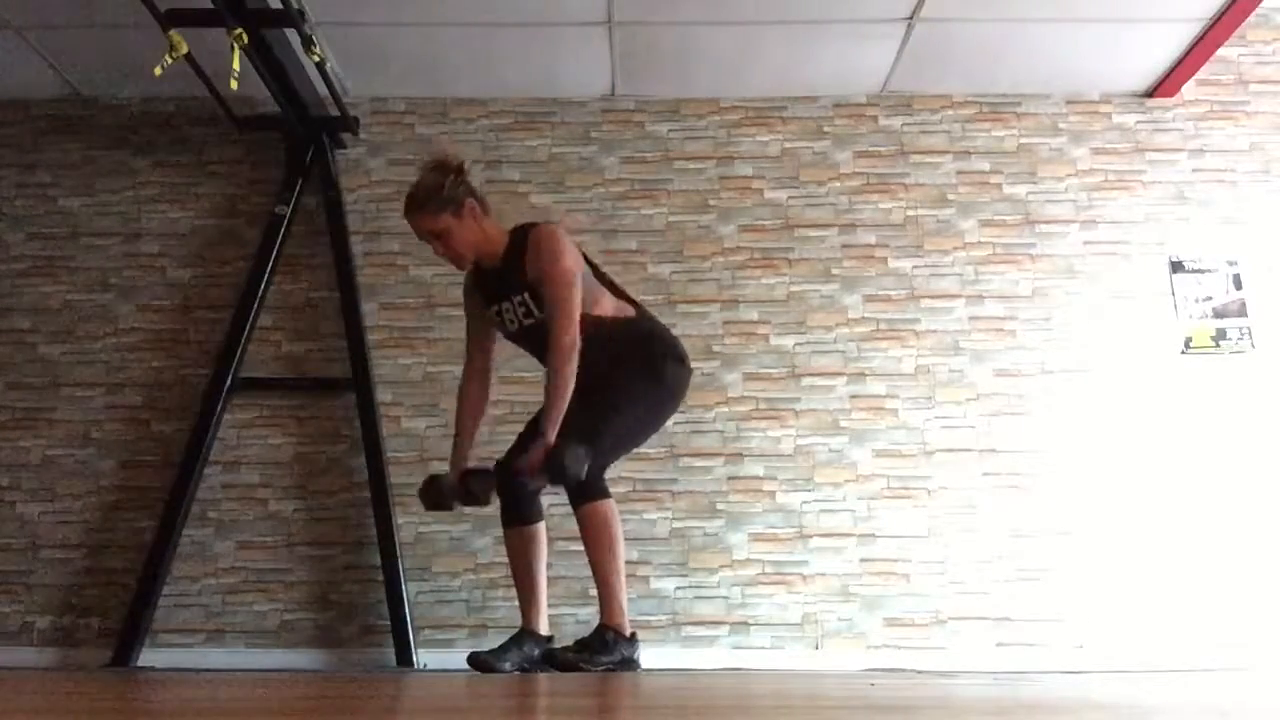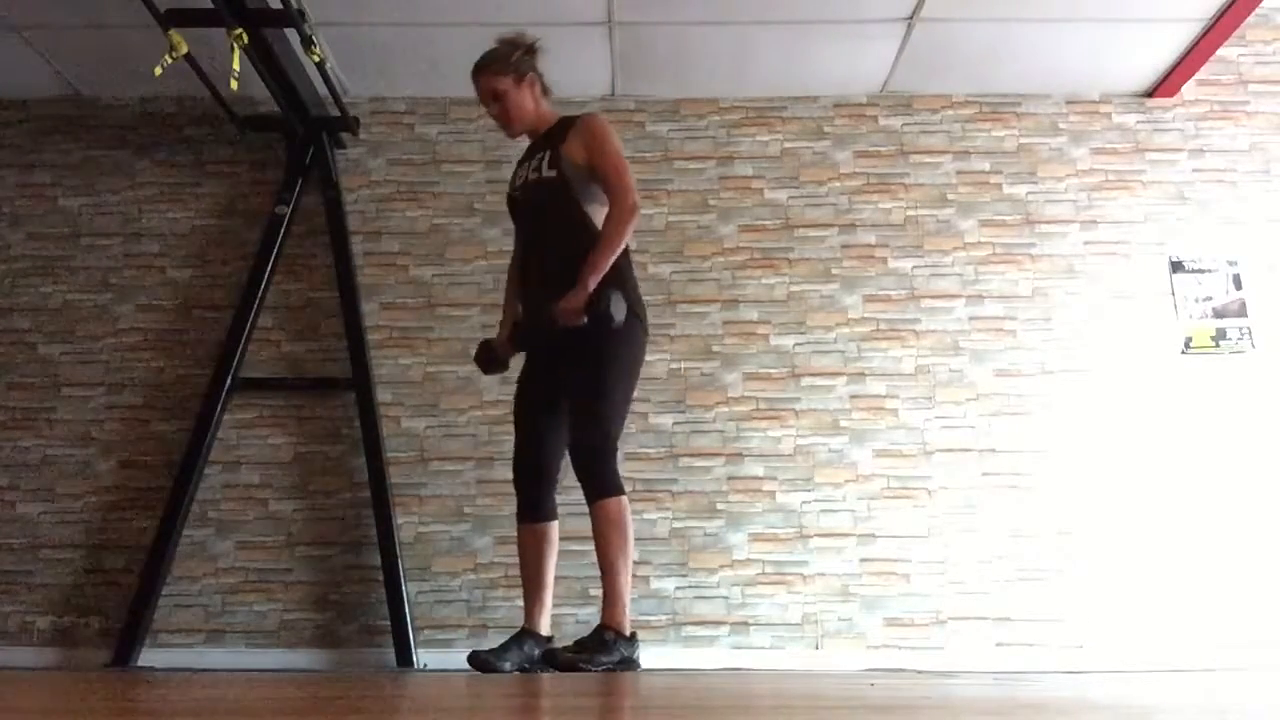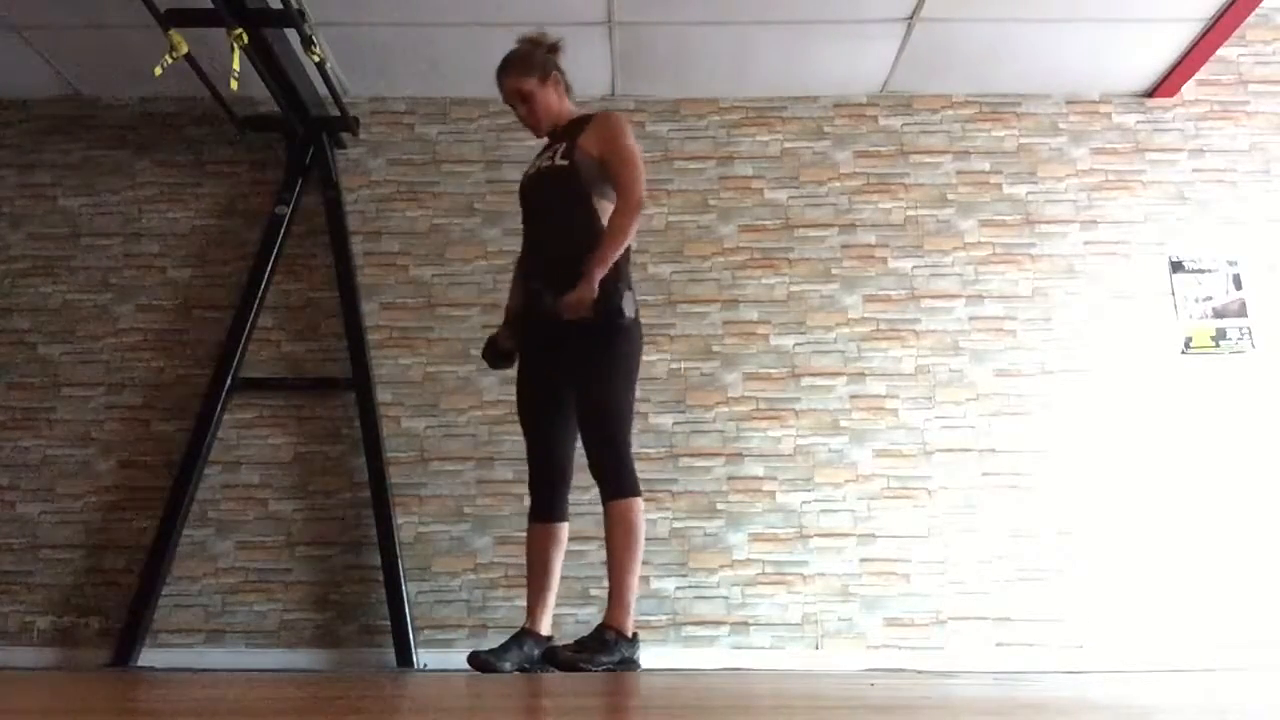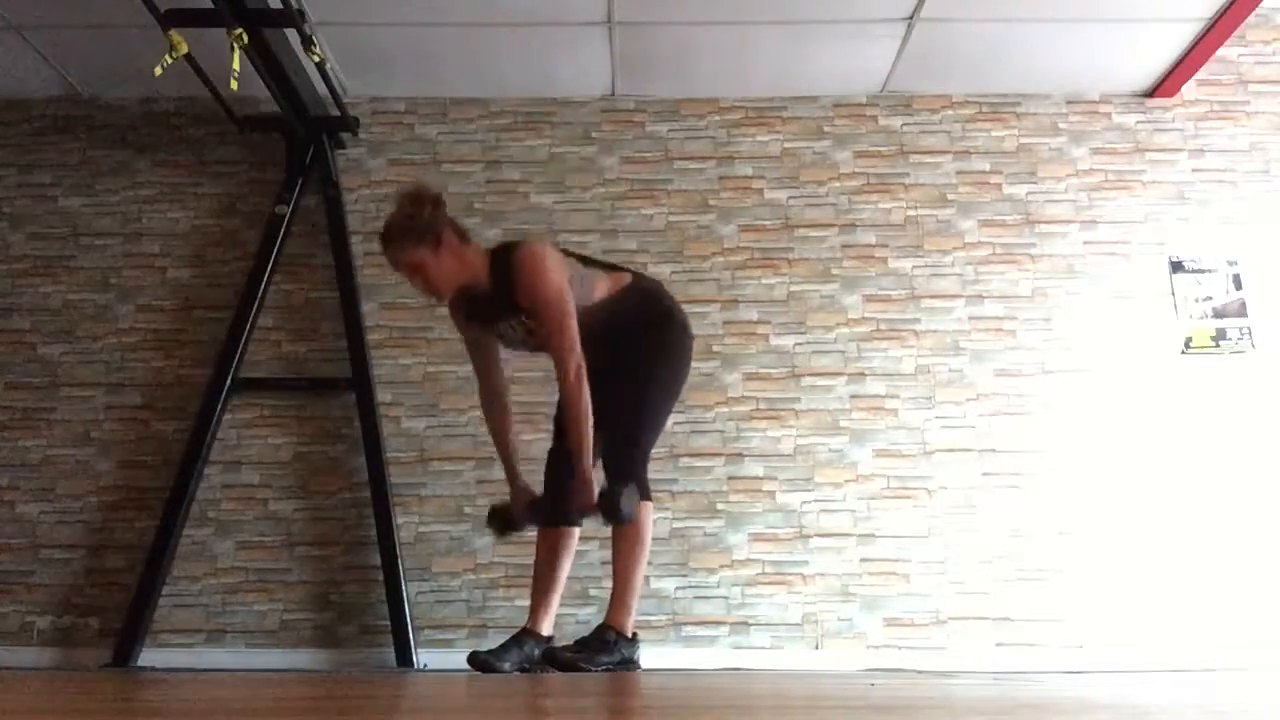
dt=0.4s
person 1, frame 1
left shoulder: (544, 243)
right shoulder: (478, 286)
left elbow: (566, 341)
right elbow: (476, 374)
left wrist: (546, 439)
right wrist: (459, 464)
left hip: (650, 365)
right hip: (597, 380)
left knee: (574, 462)
right knee: (513, 478)
left ankle: (617, 636)
right ankle: (534, 636)
person 1, frame 2
left shoulder: (586, 131)
right shoulder: (527, 161)
left elbow: (626, 203)
left wrist: (586, 286)
right wrist: (509, 320)
left hip: (603, 319)
right hip: (551, 329)
left knee: (592, 459)
right knee: (532, 473)
left ankle: (617, 633)
right ankle: (535, 634)
person 1, frame 3
left shoulder: (605, 128)
right shoulder: (542, 154)
left elbow: (633, 200)
left wrist: (589, 280)
right wrist: (513, 316)
left hip: (599, 312)
right hip: (546, 326)
left knee: (609, 461)
right knee: (546, 476)
left ankle: (620, 633)
right ankle: (536, 635)
person 1, frame 4
left shoulder: (527, 263)
right shoulder: (466, 304)
left elbow: (573, 370)
right elbow: (493, 396)
left wrist: (586, 470)
right wrist: (516, 483)
left hip: (654, 331)
right hip: (608, 348)
left knee: (623, 454)
right knee: (560, 472)
left ankle: (619, 635)
right ankle: (536, 635)
